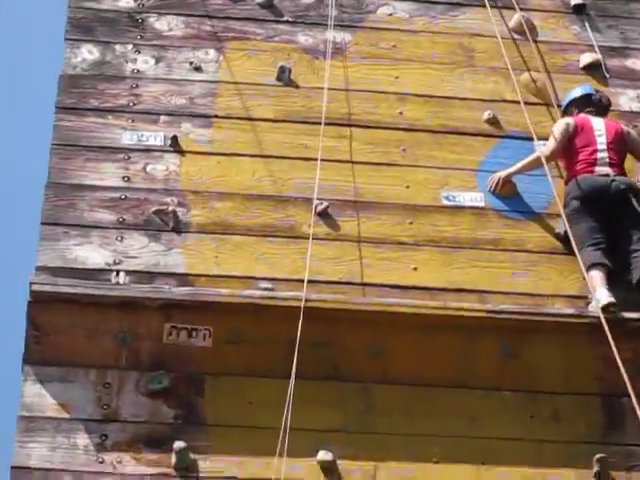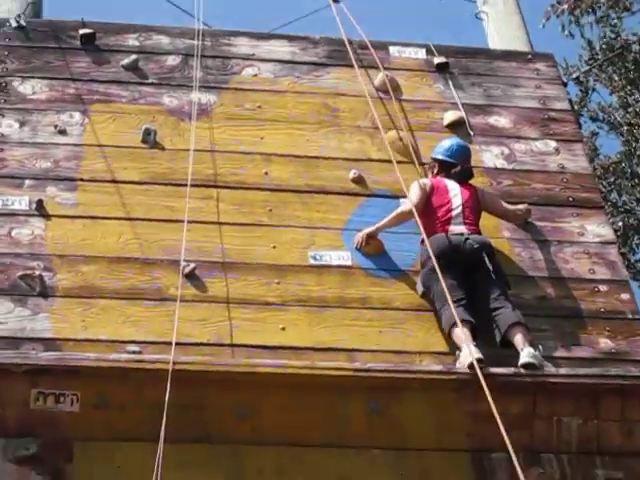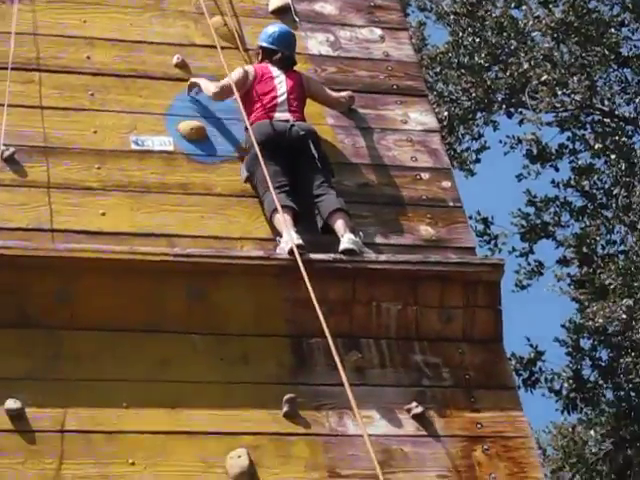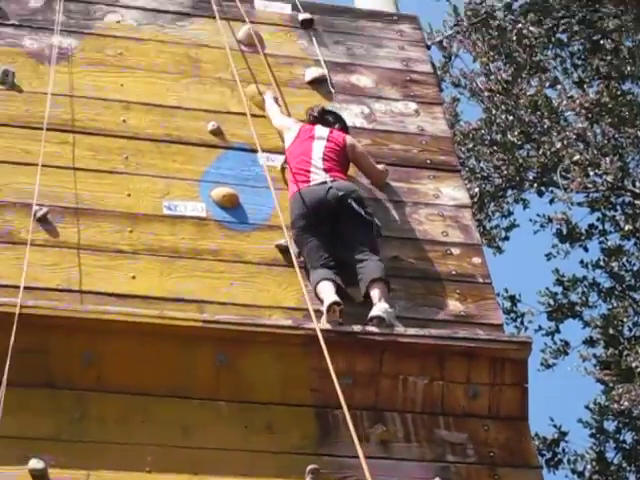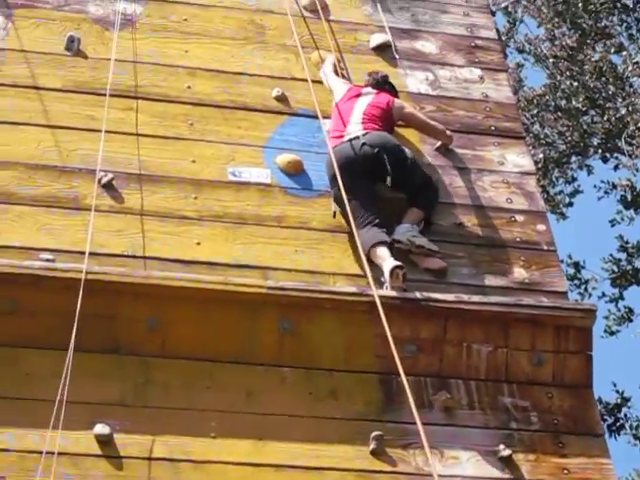
dt=1s
person 1, frame 1
left shoulder: (569, 122)
right shoulder: (622, 129)
left elbow: (548, 153)
left wrist: (509, 172)
left hip: (584, 187)
left knee: (592, 245)
left ankle: (601, 292)
person 1, frame 2
left shoulder: (424, 184)
right shoulder: (476, 191)
left elbow: (409, 210)
right elbow: (515, 214)
left wrist: (375, 229)
right wrist: (523, 210)
left hip: (440, 247)
right hip: (478, 246)
left knee: (451, 302)
right knee: (498, 301)
left ankle: (468, 349)
right ankle: (525, 348)
person 1, frame 3
left shoulder: (248, 72)
right shoulder: (301, 79)
left elbow: (218, 92)
right elbow: (340, 102)
left wrist: (200, 81)
right wrist: (347, 96)
left hip: (264, 134)
right hip: (302, 133)
left knee: (274, 189)
right knee: (321, 187)
left ankle: (289, 234)
right ankle: (347, 235)
person 1, frame 4
left shoulder: (293, 129)
right shoulder: (347, 139)
left elbow: (273, 111)
right elbow: (379, 179)
left wrist: (269, 97)
right wrist: (382, 169)
left hip: (305, 199)
right hip: (343, 193)
left knee: (320, 263)
right knee: (365, 253)
left ankle: (329, 297)
right ankle: (380, 303)
person 1, frame 5
left shoulder: (344, 89)
right shoulder: (394, 103)
left elbow: (326, 73)
right elbow: (439, 133)
left wrist: (330, 60)
right wrist: (446, 138)
left hip: (340, 156)
right hip: (377, 145)
left knee: (366, 221)
right knee: (426, 189)
left ankle: (387, 261)
right ankle: (407, 227)
